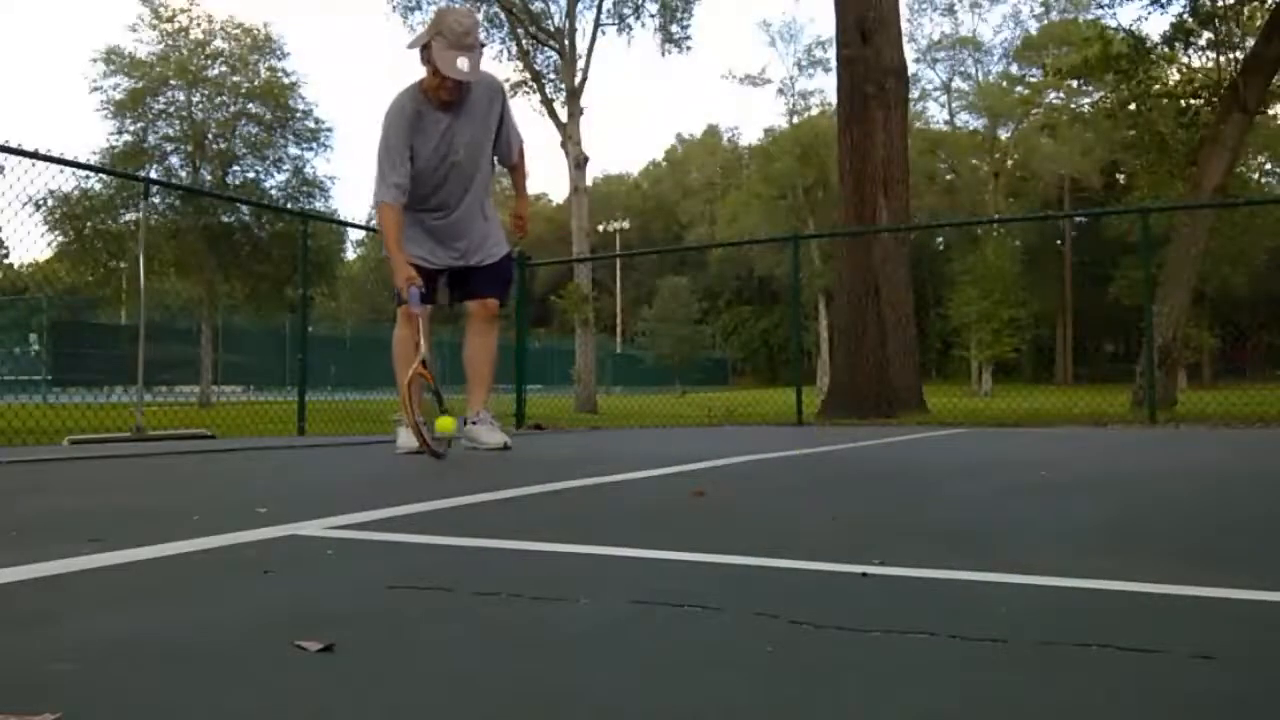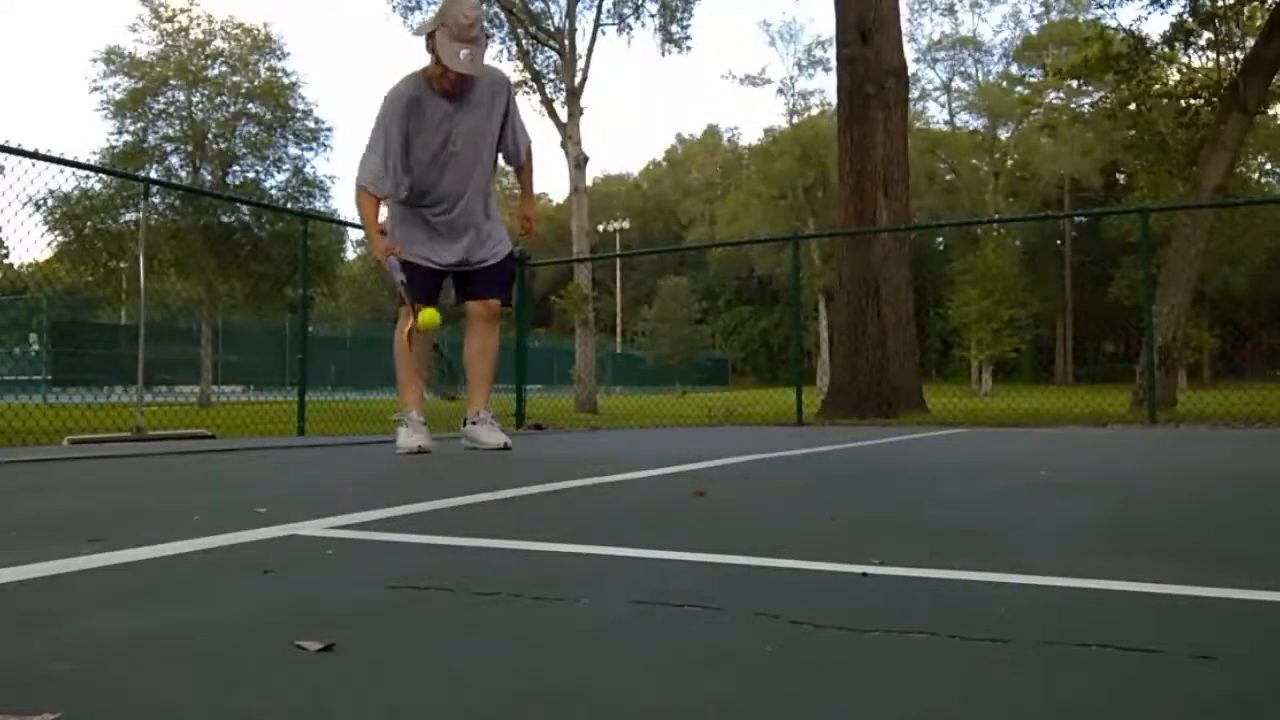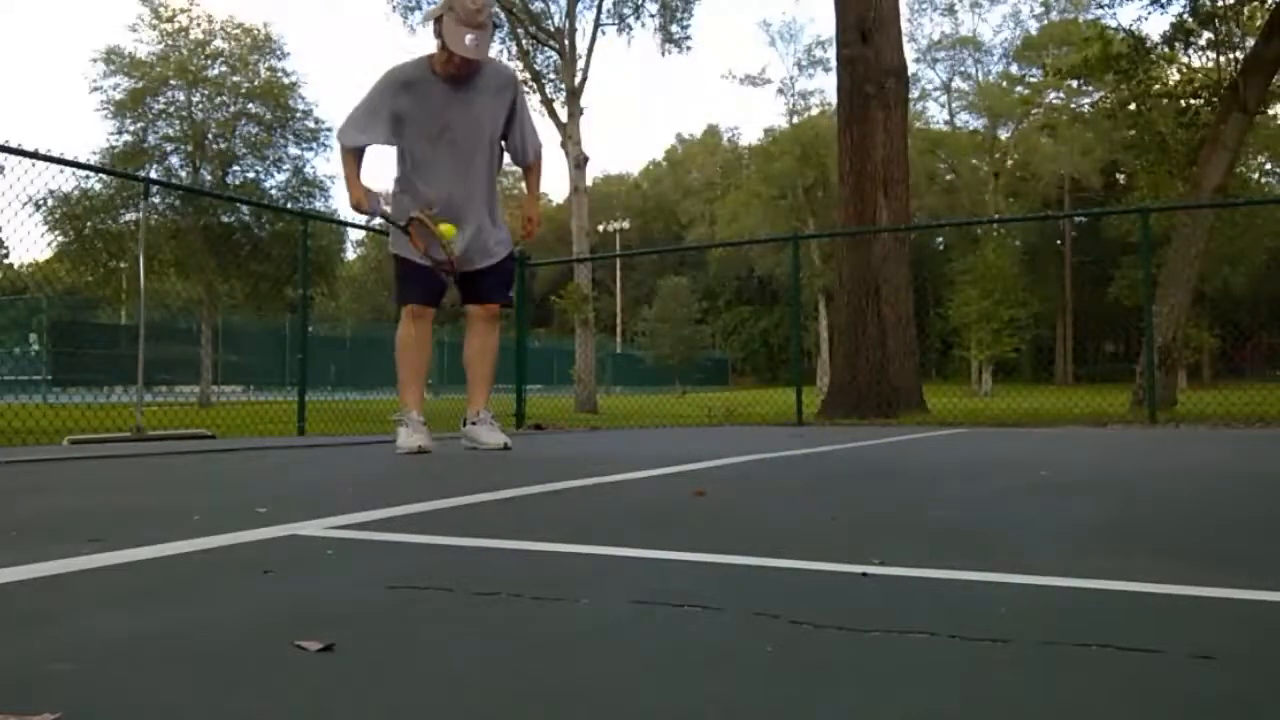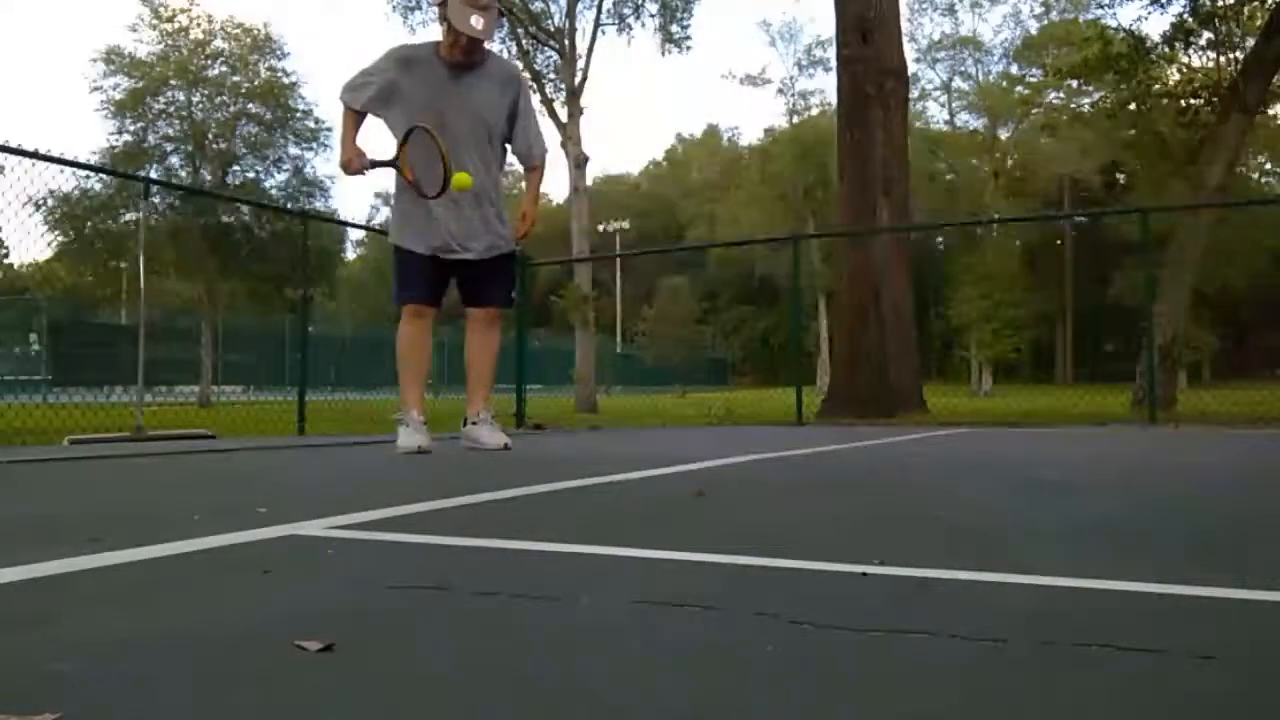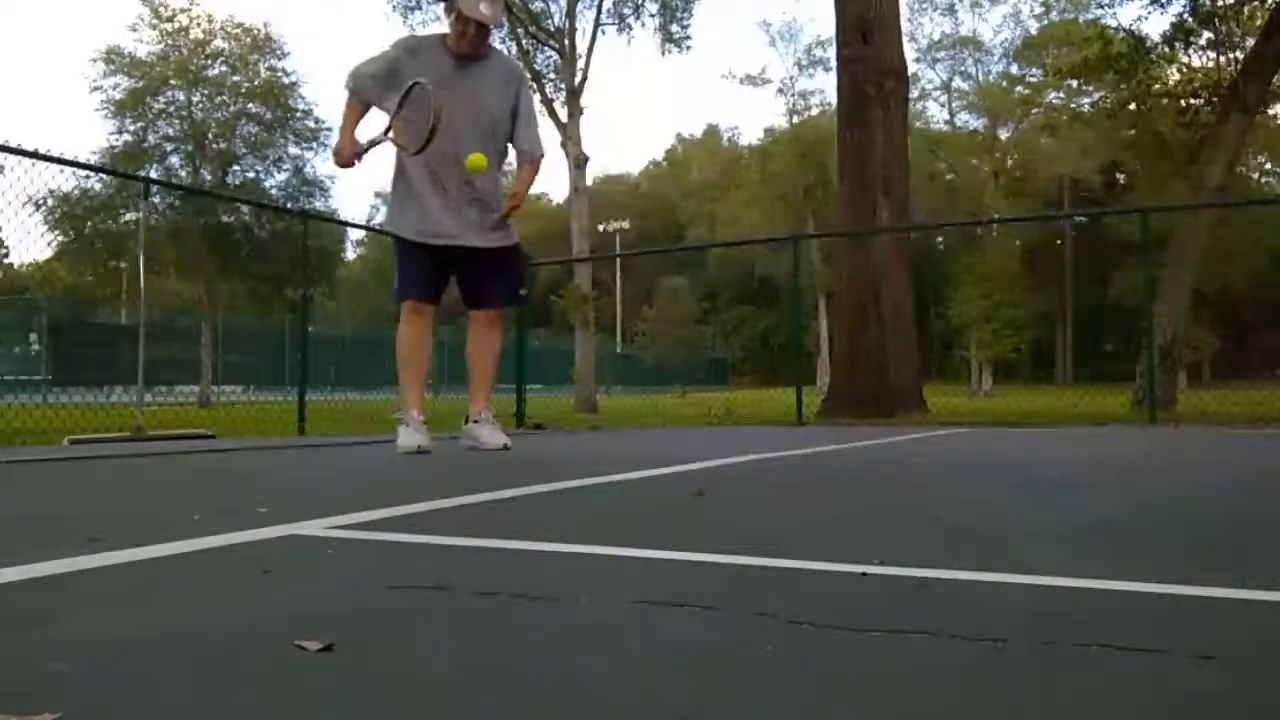
dt=0.1s
person 1, frame 1
left shoulder: (491, 92)
right shoulder: (404, 113)
left elbow: (509, 149)
right elbow: (388, 197)
left wrist: (521, 199)
right wrist: (396, 260)
left hip: (478, 233)
right hip: (418, 234)
left knee: (485, 311)
right knee: (412, 313)
left ankle: (477, 417)
right ankle: (411, 421)
person 1, frame 2
left shoulder: (497, 86)
right shoulder: (403, 100)
left elbow: (517, 148)
right elbow: (371, 181)
left wrist: (527, 199)
right wrist: (374, 235)
left hip: (481, 231)
right hip: (418, 231)
left knee: (485, 311)
right knee: (413, 312)
left ankle: (477, 417)
right ankle: (411, 418)
person 1, frame 3
left shoulder: (504, 81)
right shoulder: (402, 82)
left elbow: (527, 148)
right elbow: (352, 137)
left wrist: (532, 200)
right wrist: (355, 186)
left hip: (484, 229)
left knee: (486, 312)
right knee: (416, 311)
left ankle: (477, 417)
right ankle: (411, 418)
person 1, frame 4
left shoulder: (507, 77)
right shoulder: (404, 64)
left elbow: (532, 150)
right elbow: (354, 95)
left wrist: (530, 199)
right wrist: (349, 145)
left hip: (486, 226)
right hip: (420, 221)
left knee: (486, 314)
right knee: (416, 311)
left ankle: (477, 417)
right ankle: (412, 417)
person 1, frame 5
left shoulder: (510, 75)
right shoulder: (410, 54)
left elbow: (529, 147)
right elbow: (359, 83)
left wrist: (522, 187)
right wrist: (348, 136)
left hip: (486, 222)
right hip: (420, 216)
left knee: (487, 313)
right knee: (417, 307)
left ankle: (479, 417)
right ankle: (412, 418)
